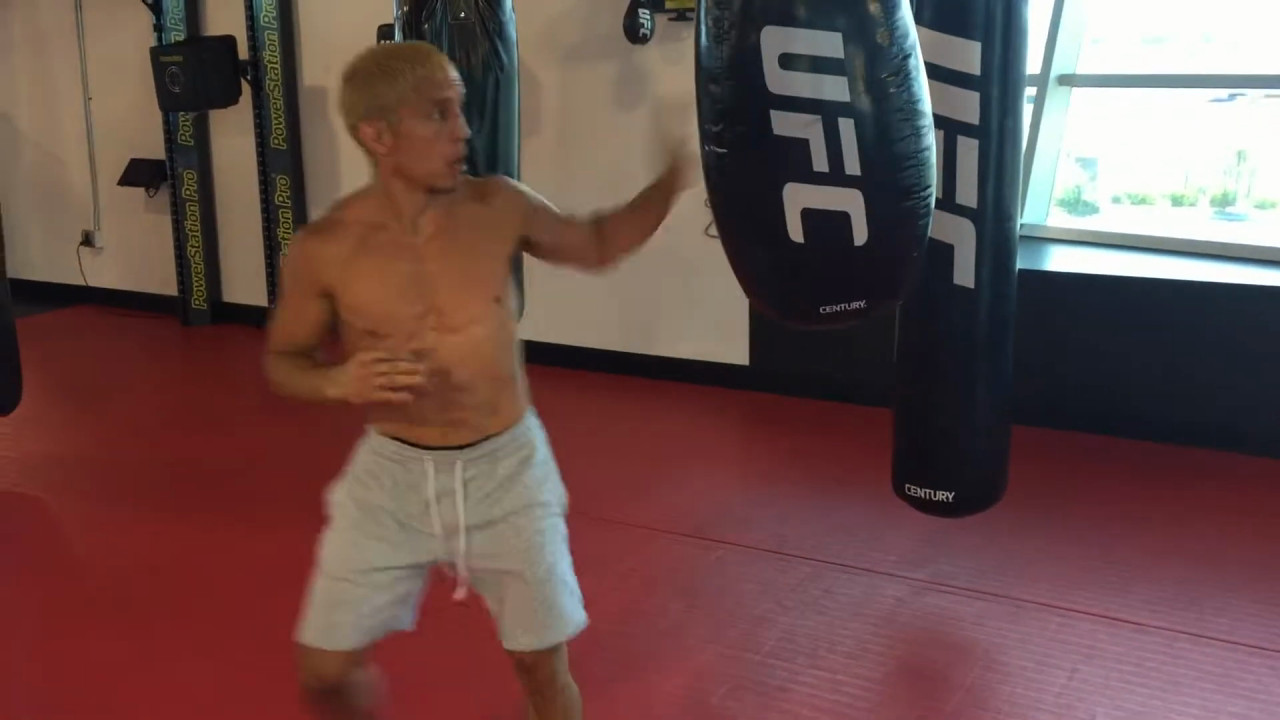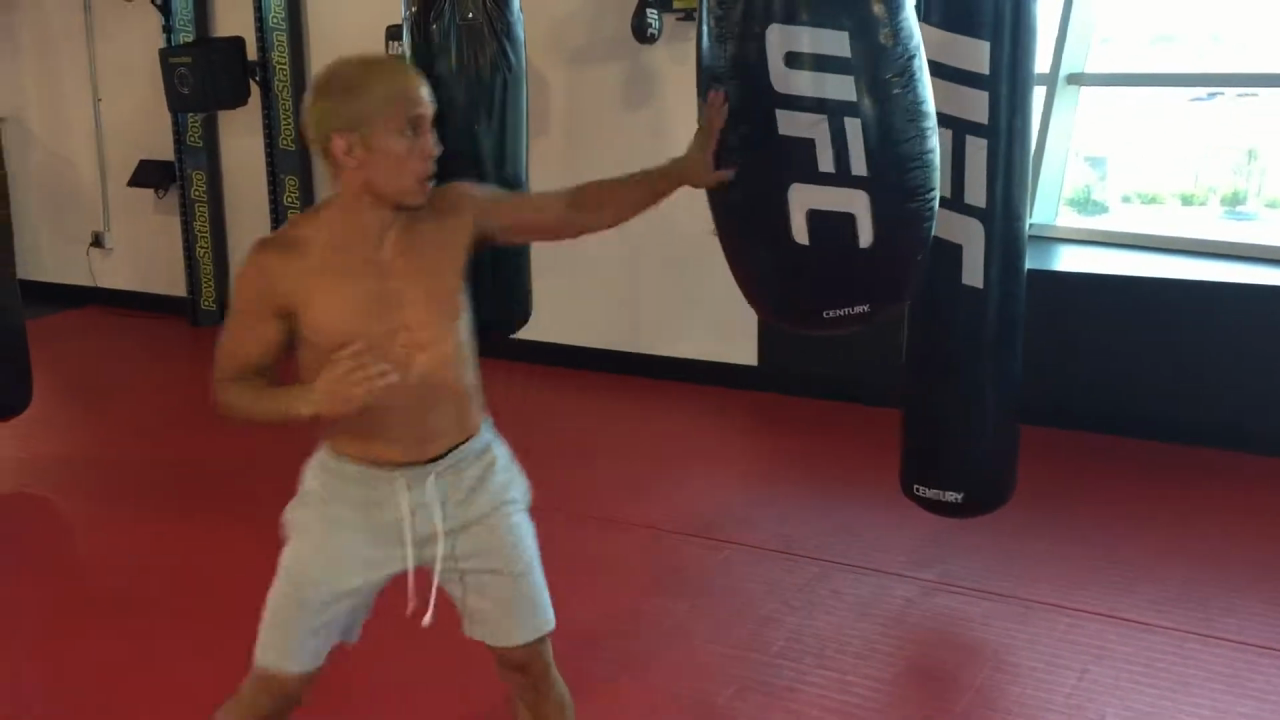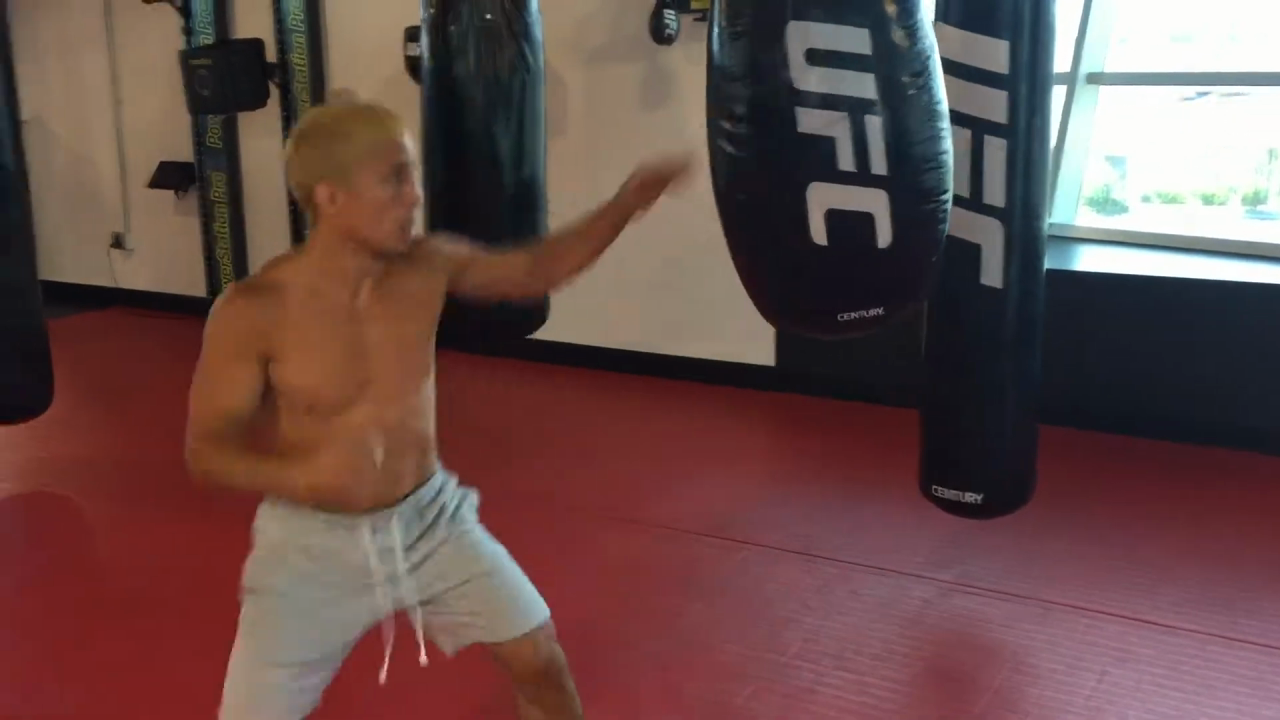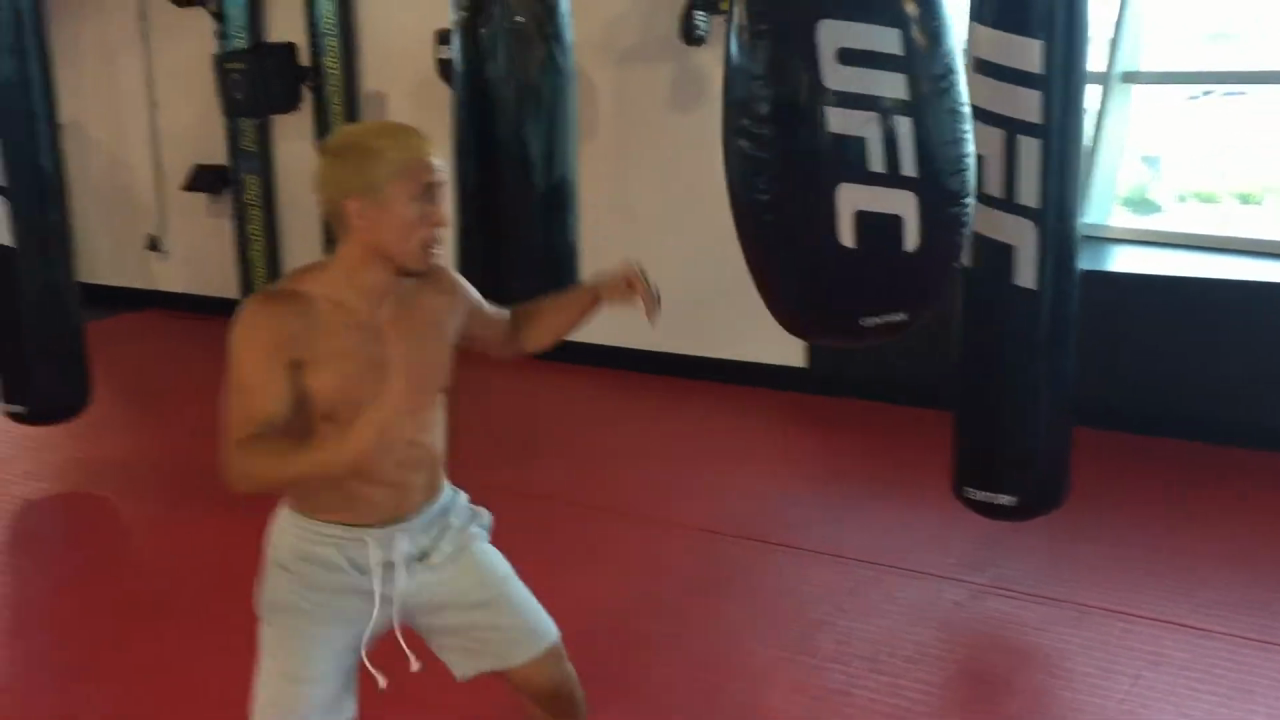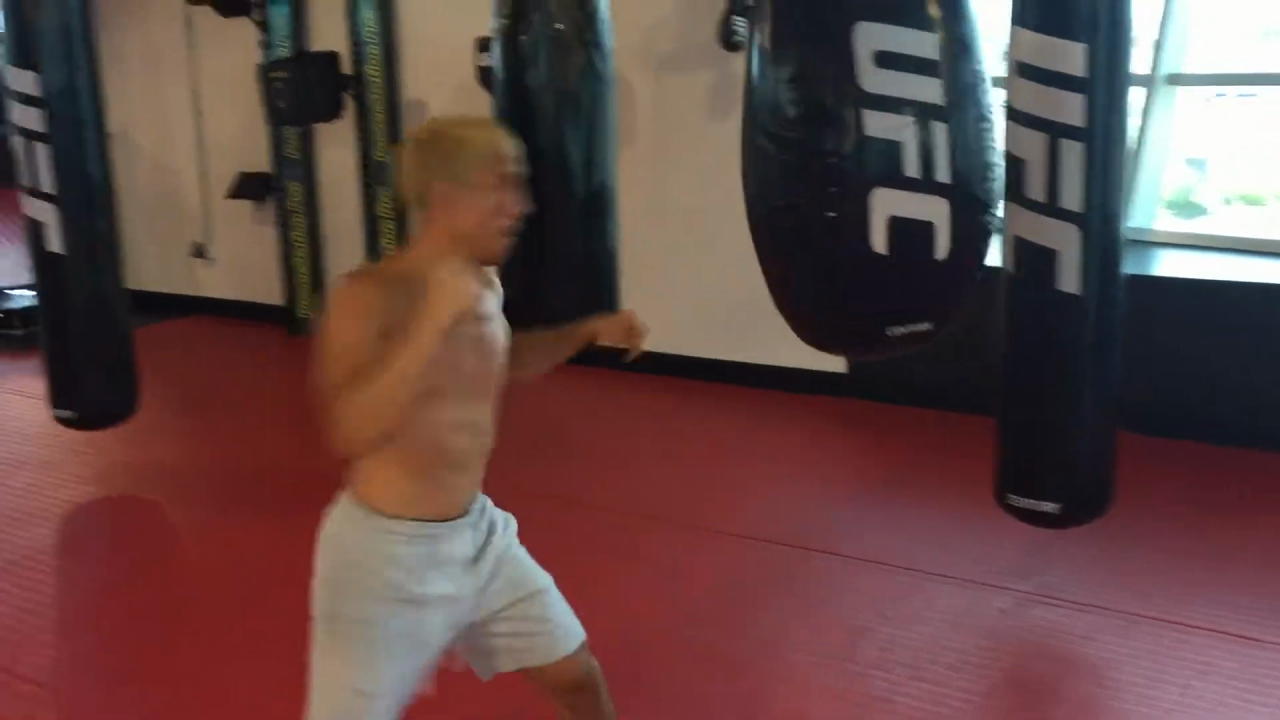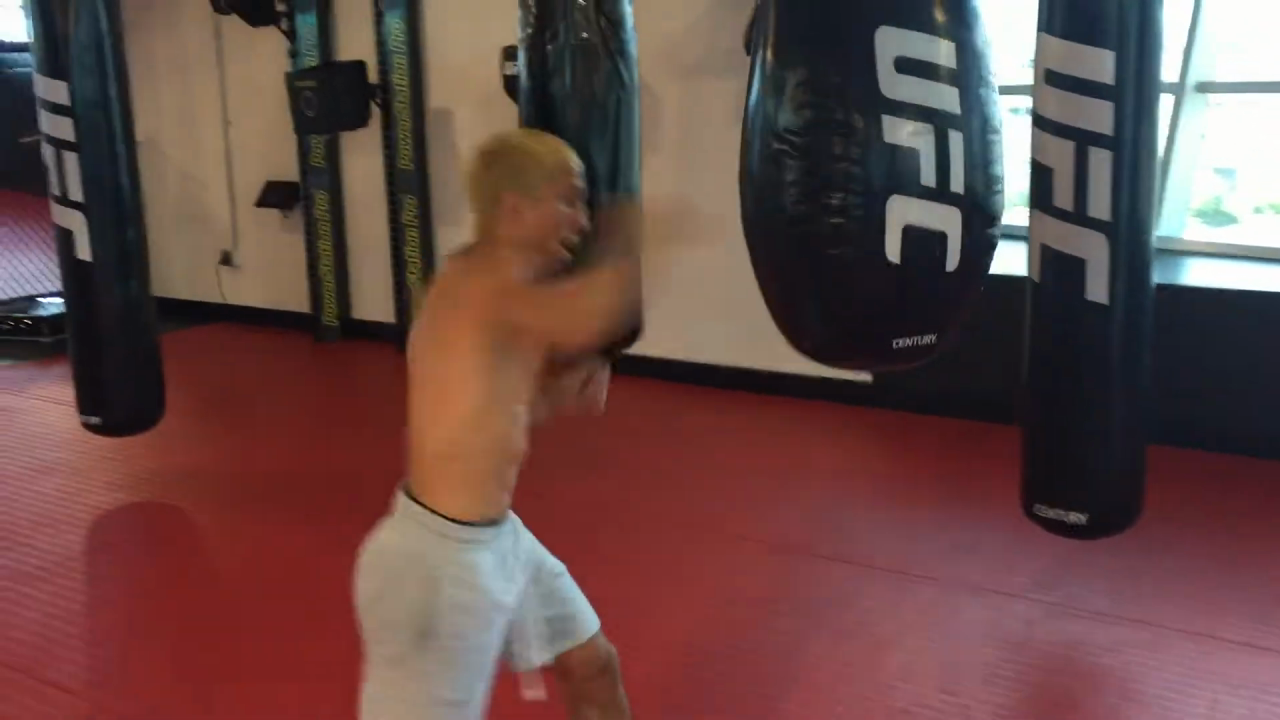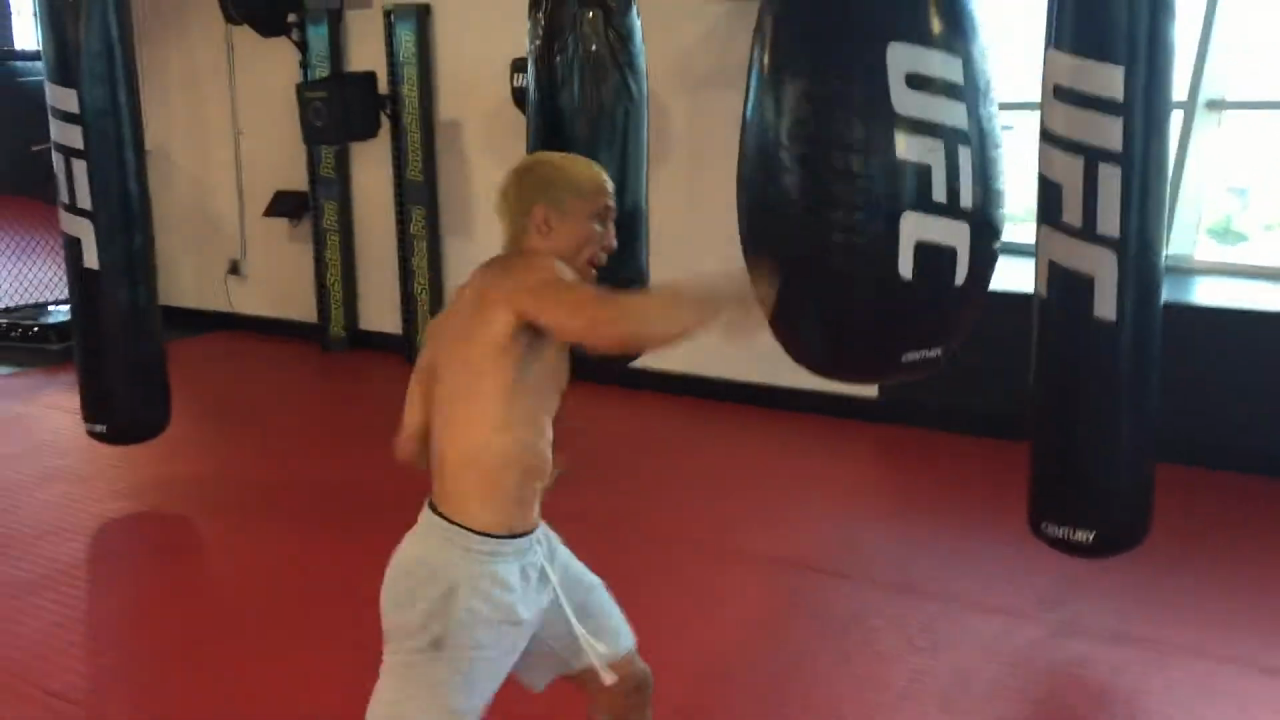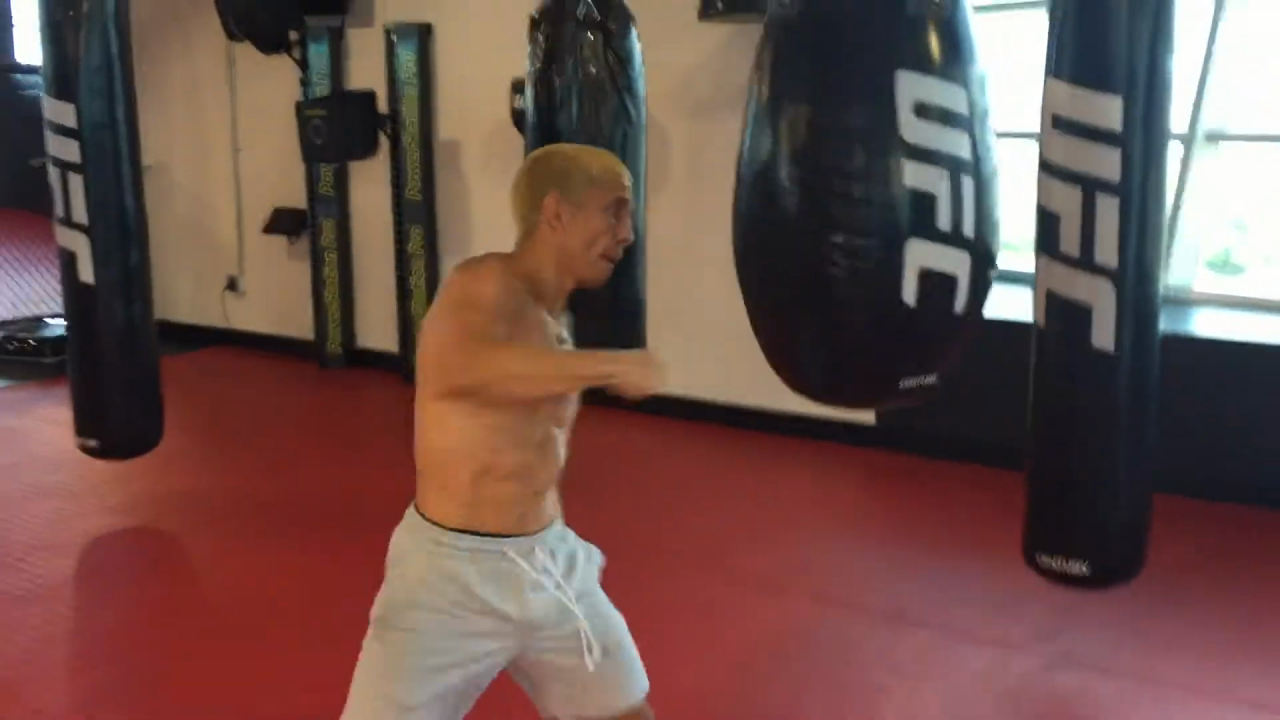
dt=0.1s
person 1, frame 1
left shoulder: (497, 205)
right shoulder: (325, 247)
left elbow: (599, 245)
right elbow: (282, 362)
left wrist: (670, 182)
right wrist: (339, 381)
left hip: (509, 464)
right hip: (394, 474)
left knee: (540, 662)
person 1, frame 2
left shoulder: (453, 213)
right shoulder: (276, 263)
left elbow: (571, 212)
right elbow: (230, 384)
left wrist: (687, 168)
right wrist: (309, 398)
left hip: (472, 478)
right hip: (353, 490)
left knee: (527, 658)
person 1, frame 3
left shoulder: (426, 265)
right shoulder: (251, 312)
left elbow: (531, 272)
right elbow: (206, 451)
left wrist: (629, 202)
right wrist: (303, 476)
left hip: (428, 517)
right hip: (311, 541)
left knee: (539, 662)
person 1, frame 4
left shoulder: (440, 288)
right shoulder: (275, 319)
left elbow: (507, 334)
right elbow: (242, 466)
left wrist: (596, 291)
right wrist: (354, 448)
left hip: (438, 533)
right hip: (324, 552)
person 1, frame 5
left shoulder: (482, 286)
right shoulder: (372, 295)
right elbow: (353, 432)
left wrist: (591, 329)
right wrist: (433, 323)
left hip: (474, 536)
right hip: (378, 554)
person 1, frame 6
left shoulder: (496, 290)
right shoulder: (484, 272)
right elbow: (568, 326)
left wrist: (562, 394)
right wrist: (620, 244)
left hip: (492, 543)
right hip: (435, 560)
left knee: (596, 665)
person 1, frame 7
left shoulder: (464, 324)
right shoulder: (527, 278)
left elbow: (411, 446)
right elbow: (618, 324)
right wrist: (734, 293)
left hip: (526, 555)
right hip: (460, 573)
person 1, frame 8
left shoulder: (550, 325)
right shoulder: (490, 281)
right elbow: (472, 369)
right wrist: (610, 366)
left hip: (547, 561)
right hip: (446, 575)
